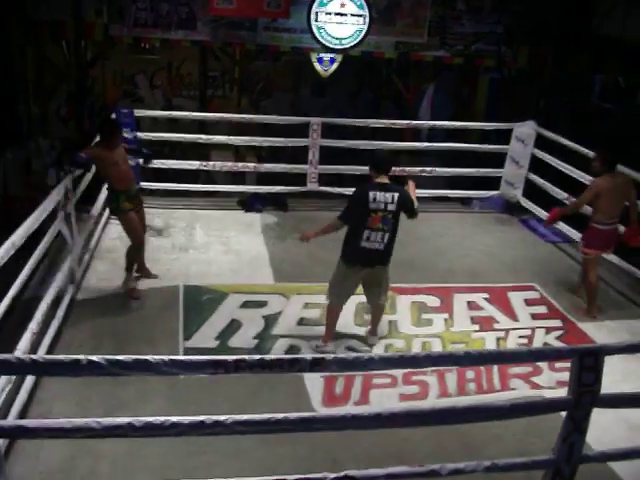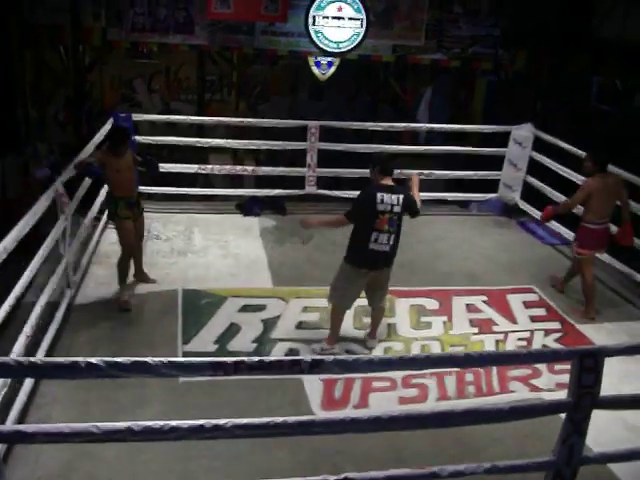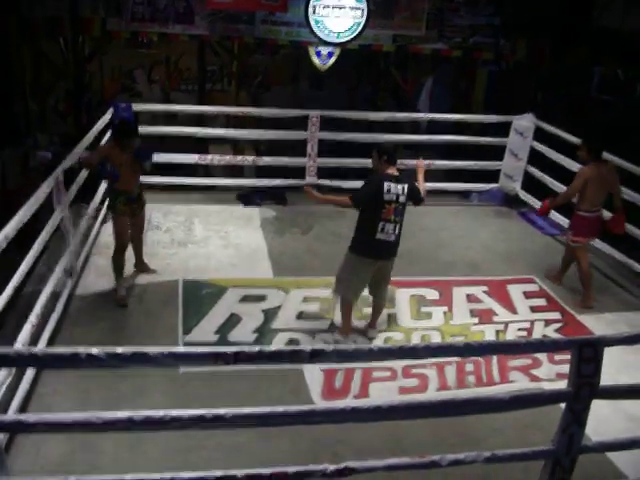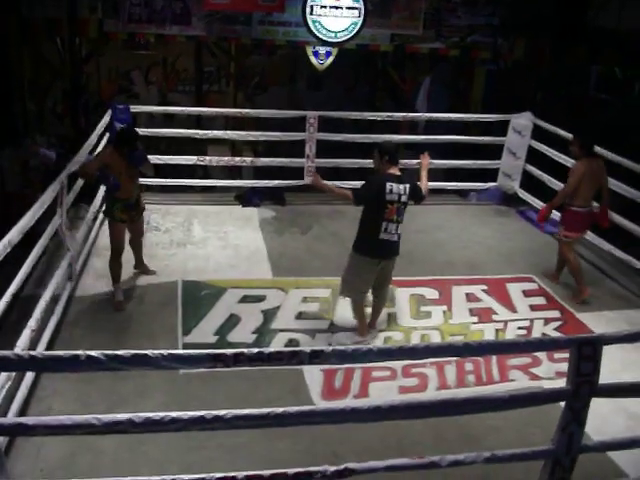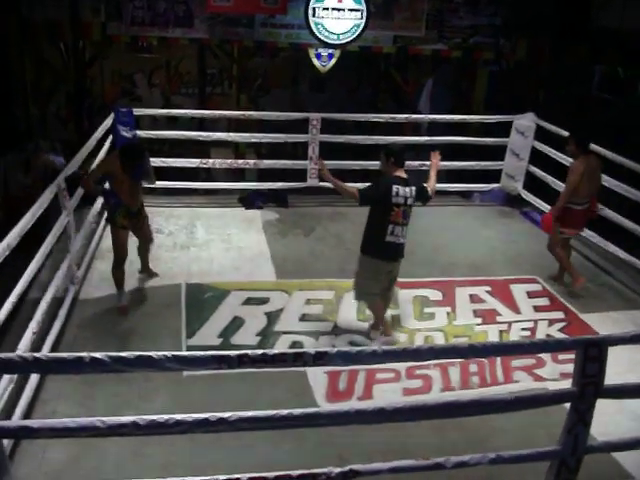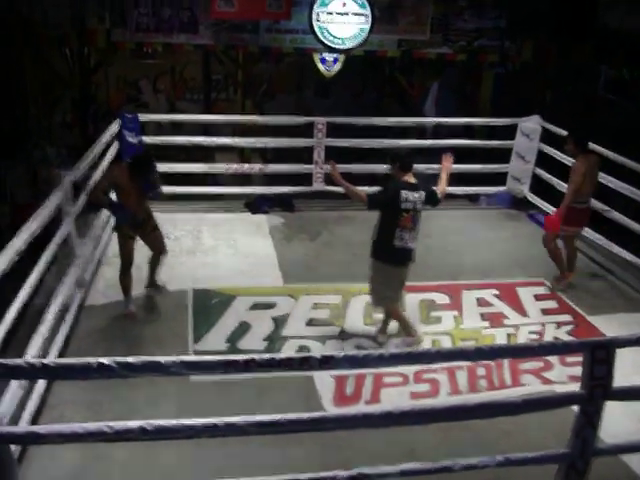
dt=0.1s
person 1, frame 1
left shoulder: (362, 192)
right shoulder: (400, 194)
left elbow: (343, 221)
right elbow: (414, 213)
left wrist: (314, 233)
right wrist: (412, 191)
left hip: (354, 256)
right hip: (381, 258)
left knee: (336, 297)
right knee: (378, 297)
left ankle: (327, 341)
right ankle: (373, 333)
person 1, frame 2
left shoulder: (370, 193)
right shoulder: (403, 195)
left elbow: (348, 219)
right elbow: (416, 210)
left wrist: (317, 222)
right wrist: (415, 187)
left hip: (359, 258)
right hip: (385, 259)
left knee: (340, 297)
right knee: (378, 300)
left ankle: (331, 342)
right ankle: (372, 336)
person 1, frame 3
left shoulder: (376, 181)
right shoulder: (406, 185)
left elbow: (352, 203)
right elbow: (420, 197)
left wrist: (320, 198)
right wrist: (420, 173)
left hip: (364, 248)
right hip: (389, 249)
left knee: (346, 289)
right knee: (380, 291)
left ankle: (345, 332)
right ankle: (372, 326)
person 1, frame 4
left shoulder: (379, 182)
right shoulder: (407, 185)
left elbow: (353, 197)
right elbow: (422, 192)
left wrist: (322, 185)
right wrist: (424, 169)
left hip: (368, 248)
right hip: (391, 248)
left knee: (354, 289)
right knee: (381, 290)
left ankle: (362, 333)
right ankle: (371, 326)
person 1, frame 5
left shoulder: (385, 184)
right shoulder: (414, 187)
left elbow: (359, 196)
right elbow: (430, 192)
left wrist: (330, 179)
right wrist: (433, 168)
left hip: (375, 250)
right hip: (396, 250)
left knee: (367, 292)
right knee: (386, 292)
left ankle: (387, 333)
right ankle: (377, 328)
person 1, frame 6
left shoulder: (394, 190)
right shoulder: (422, 192)
left elbow: (366, 199)
right elbow: (440, 193)
left wrist: (340, 181)
right wrist: (445, 171)
left hip: (386, 255)
right hip: (405, 254)
left knee: (385, 297)
right knee: (392, 294)
left ankle: (411, 333)
right ankle: (383, 330)
person 2, frame 1
left shoulder: (117, 145)
right shoulder: (98, 151)
right elbow: (80, 158)
right wrist: (79, 158)
left hip: (133, 192)
right hip: (120, 198)
left knee: (141, 234)
right knee: (137, 241)
left ankle: (141, 268)
right ankle: (129, 280)
person 2, frame 2
left shoulder: (127, 151)
right shoulder: (103, 155)
left elbow: (137, 162)
right elbow: (79, 166)
right wrist: (90, 167)
left hip: (134, 200)
right hip: (118, 204)
left knee: (138, 240)
right knee: (129, 249)
left ankle: (139, 273)
right ankle: (123, 291)
person 2, frame 3
left shoulder: (134, 145)
right shoulder: (109, 148)
left elbow: (145, 167)
right elbow: (87, 162)
left wrist: (144, 158)
right wrist: (102, 168)
left hip: (137, 195)
right hip: (120, 199)
left knee: (138, 232)
right knee: (122, 244)
left ankle: (140, 263)
right ankle: (119, 285)
person 2, frame 4
left shoulder: (135, 150)
right shoulder: (108, 154)
left elbow: (149, 170)
right elbow: (84, 171)
left wrist: (142, 161)
right wrist: (104, 178)
left hip: (135, 201)
right hip: (117, 205)
left knee: (137, 236)
right knee: (117, 251)
left ankle: (140, 265)
right ankle: (117, 291)
person 2, frame 5
left shoulder: (140, 159)
right shoulder: (111, 163)
left elbow: (151, 180)
right elbow: (86, 182)
left wrist: (144, 173)
right wrist: (104, 192)
left hip: (137, 209)
right hip: (119, 213)
left knee: (147, 241)
right knee: (120, 258)
left ankle: (145, 268)
right ankle: (121, 296)
person 2, frame 6
left shoulder: (147, 167)
right shoulder: (117, 173)
left elbow: (155, 190)
right elbow: (94, 196)
left wrist: (153, 186)
right wrist: (113, 206)
left hip: (145, 216)
right hip: (125, 221)
left knee: (160, 249)
right knee: (127, 264)
left ankle: (151, 280)
right ankle: (128, 301)
person 3, frame 1
left shoulder: (599, 183)
right shoulder: (625, 180)
left elbow: (578, 204)
right elbow: (633, 204)
left wrist: (560, 212)
right wrist: (633, 224)
left hip: (597, 230)
right hip: (612, 230)
left knee: (590, 269)
right knee: (592, 262)
left ankle: (591, 309)
right ankle: (580, 287)
person 3, frame 2
left shoulder: (590, 183)
right shoulder: (616, 180)
left elbow: (571, 204)
right elbow: (625, 204)
left wrist: (553, 210)
right wrist: (626, 224)
left hip: (589, 230)
right hip: (604, 230)
left knee: (586, 270)
right knee: (579, 259)
left ankle: (589, 310)
right ankle: (562, 283)
person 3, frame 3
left shoulder: (586, 171)
right shoulder: (609, 169)
left elbow: (569, 194)
right elbow: (617, 192)
left wrist: (550, 204)
right wrist: (618, 213)
left hip: (582, 218)
right hip: (597, 217)
left knee: (581, 257)
right knee: (571, 247)
left ankle: (587, 297)
right ankle: (558, 276)
person 3, frame 4
left shoulder: (579, 167)
right shoulder: (599, 163)
left elbow: (566, 192)
right elbow: (604, 188)
left wrist: (548, 207)
right wrist: (604, 208)
left hip: (574, 212)
right hip: (587, 212)
left knee: (567, 251)
right knee: (564, 244)
left ankle: (582, 289)
right ankle: (556, 274)
person 3, frame 5
left shoulder: (578, 165)
right shoulder: (594, 161)
left elbow: (568, 190)
right elbow: (596, 184)
left wrist: (554, 210)
right wrist: (592, 201)
left hip: (571, 210)
right hip: (583, 209)
left knee: (554, 245)
right knee: (563, 242)
left ankle: (575, 277)
right ankle: (560, 275)
person 3, frame 6
left shoulder: (580, 164)
right shoulder: (593, 159)
left elbow: (572, 188)
left wrist: (561, 209)
left hip: (573, 208)
right hip: (584, 208)
left knee: (548, 240)
right knee: (569, 242)
left ankle: (565, 274)
right ankle: (565, 275)
